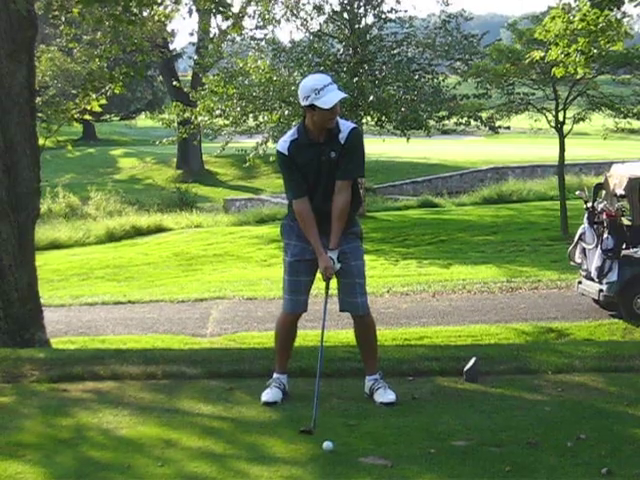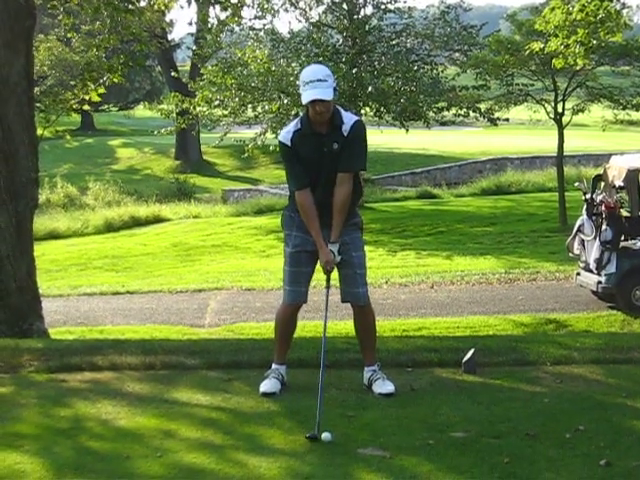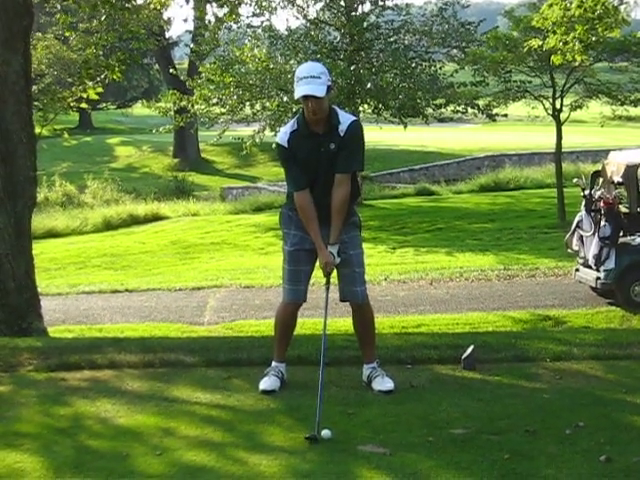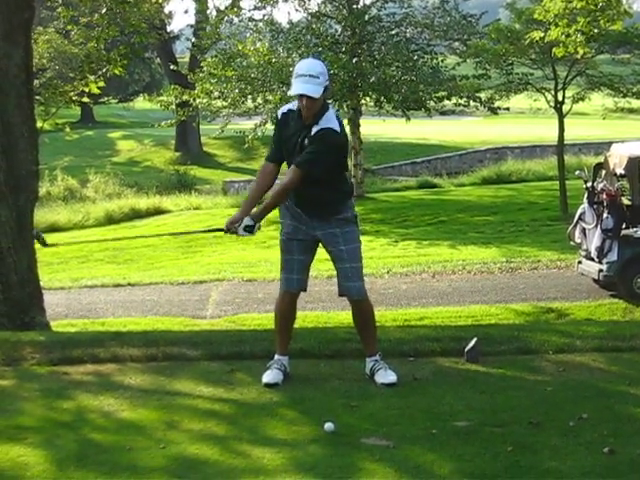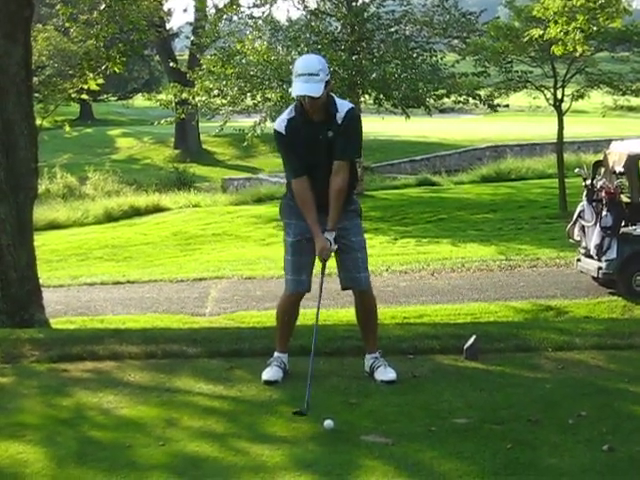
dt=1s
person 1, frame 1
left shoulder: (350, 134)
right shoulder: (287, 148)
left elbow: (342, 193)
right elbow: (300, 203)
left wrist: (333, 247)
right wrist: (319, 253)
left hip: (344, 230)
right hip: (301, 232)
left knee: (360, 309)
right knee: (291, 310)
left ankle: (373, 378)
right ankle: (279, 378)
person 1, frame 2
left shoulder: (353, 127)
right shoulder: (290, 137)
left elbow: (344, 185)
right elbow: (302, 194)
left wrist: (334, 240)
right wrist: (320, 245)
left hip: (345, 221)
right hip: (301, 223)
left knee: (360, 299)
right knee: (291, 300)
left ankle: (372, 369)
right ankle: (278, 368)
person 1, frame 3
left shoulder: (350, 127)
right shoulder: (288, 138)
left elbow: (342, 186)
right elbow: (301, 194)
left wrist: (334, 242)
right wrist: (320, 247)
left hip: (343, 221)
right hip: (300, 222)
left knee: (358, 298)
right knee: (291, 299)
left ankle: (371, 366)
right ankle: (277, 365)
person 1, frame 4
left shoulder: (330, 132)
right shoulder: (286, 115)
left elbow: (290, 181)
right elbow: (270, 167)
left wrist: (254, 217)
right wrist: (243, 208)
left hip: (336, 217)
right hip: (298, 213)
left knee: (356, 292)
right knee: (289, 290)
left ankle: (373, 359)
right ankle: (280, 359)
person 1, frame 5
left shoulder: (347, 115)
right shoulder: (285, 126)
left elbow: (340, 175)
right elbow: (299, 182)
left wrist: (332, 228)
right wrist: (317, 233)
left hip: (344, 209)
right hip: (300, 211)
left knee: (362, 286)
right knee: (294, 289)
left ankle: (373, 356)
right ankle: (280, 356)
